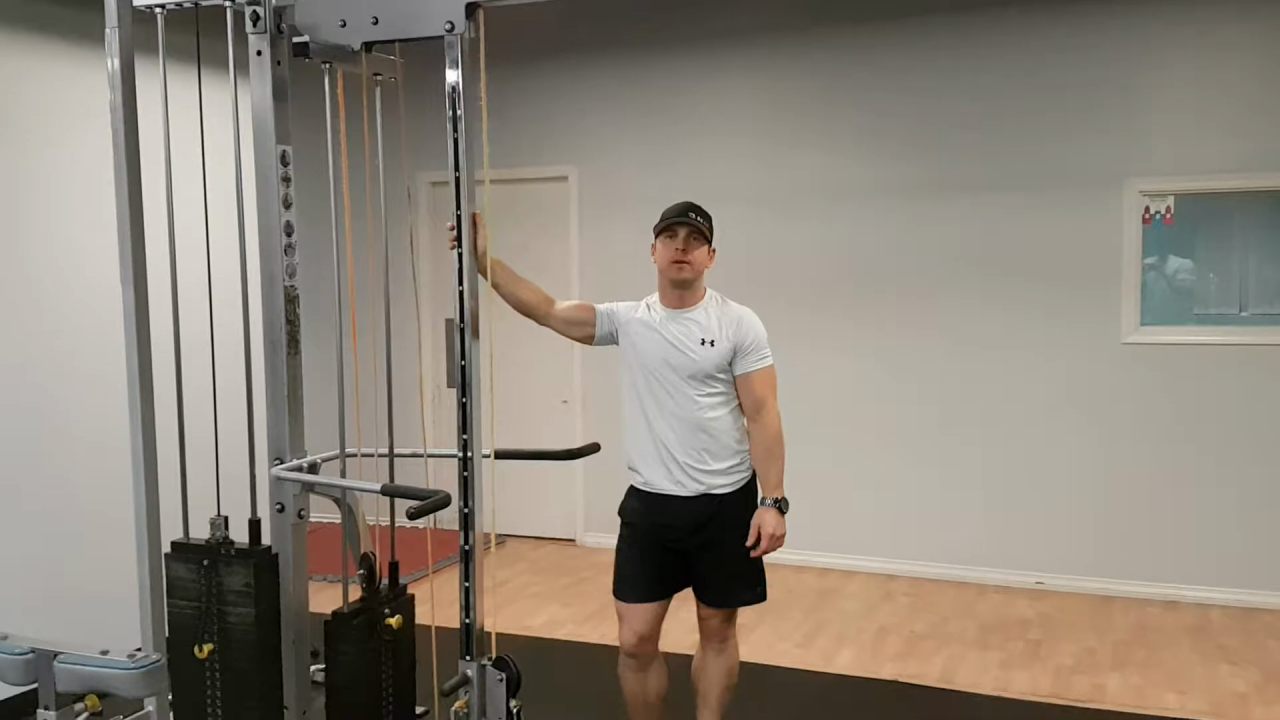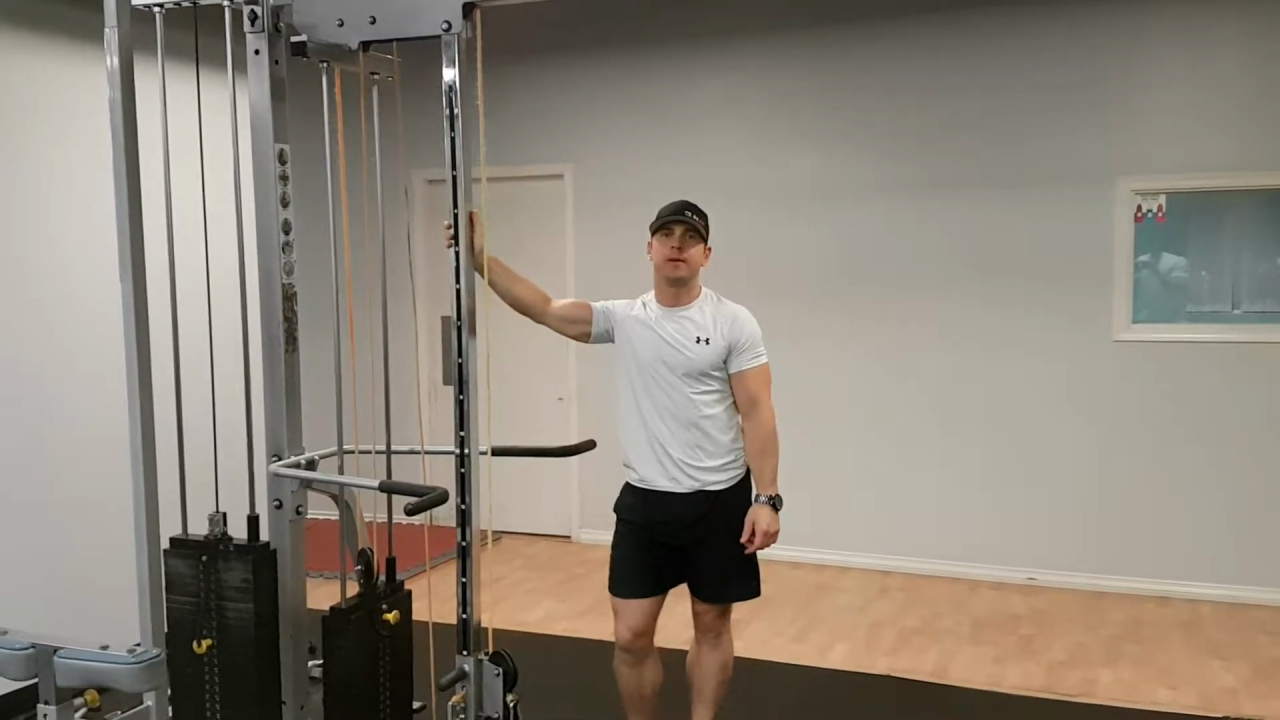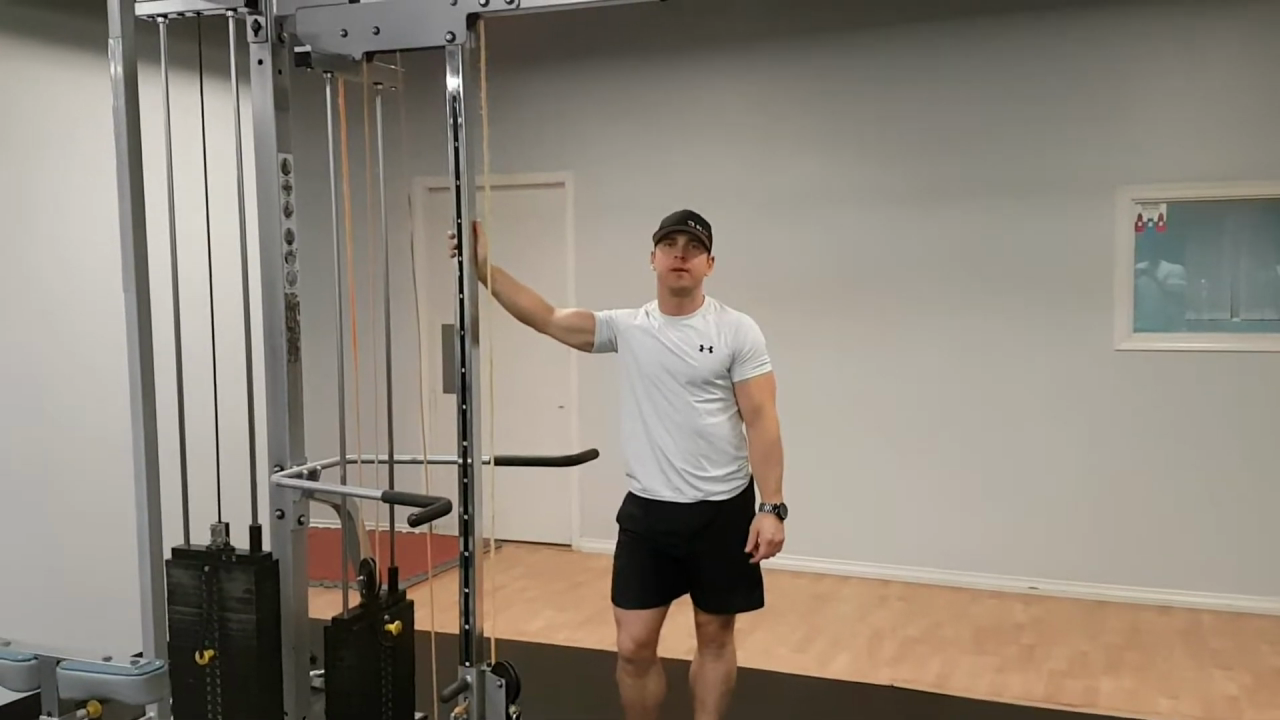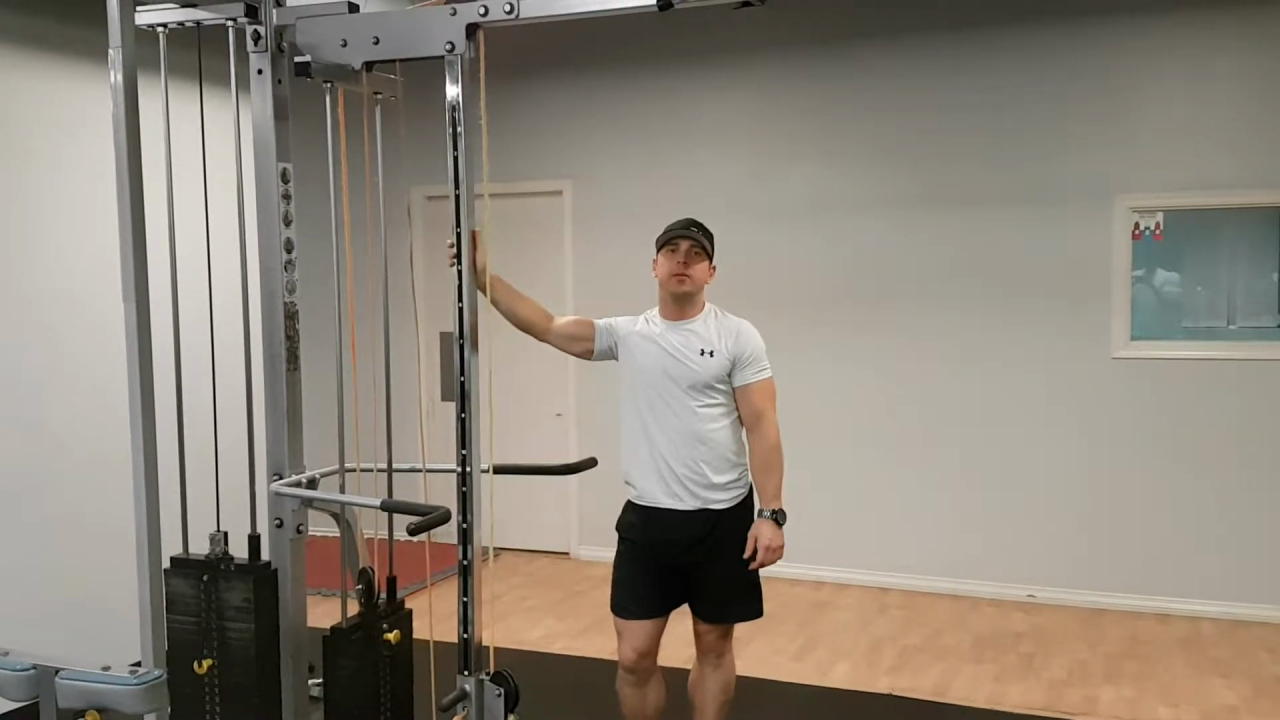
dt=0.7s
person 1, frame 1
left shoulder: (738, 323)
right shoulder: (627, 321)
left elbow: (762, 415)
right elbow: (546, 310)
left wrist: (772, 501)
right wrist: (485, 257)
left hip: (724, 503)
right hip: (651, 504)
left knee: (718, 630)
right knee: (636, 640)
person 1, frame 2
left shoulder: (733, 321)
right shoulder: (623, 318)
left elbow: (757, 412)
right elbow: (543, 308)
left wrist: (766, 498)
right wrist: (481, 257)
left hip: (719, 499)
right hip: (646, 499)
left knee: (712, 624)
right knee: (631, 635)
person 1, frame 3
left shoulder: (736, 331)
right shoulder: (625, 327)
left elbow: (761, 421)
right elbow: (545, 318)
left wrist: (771, 508)
right wrist: (484, 265)
left hip: (722, 510)
right hip: (648, 510)
left knee: (715, 636)
right knee: (633, 646)
person 1, frame 4
left shoulder: (737, 336)
right shoulder: (626, 334)
left elbow: (762, 427)
right elbow: (546, 327)
left wrist: (770, 514)
right wrist: (483, 274)
left hip: (722, 518)
right hip: (647, 519)
left knee: (713, 646)
right knee: (635, 656)
